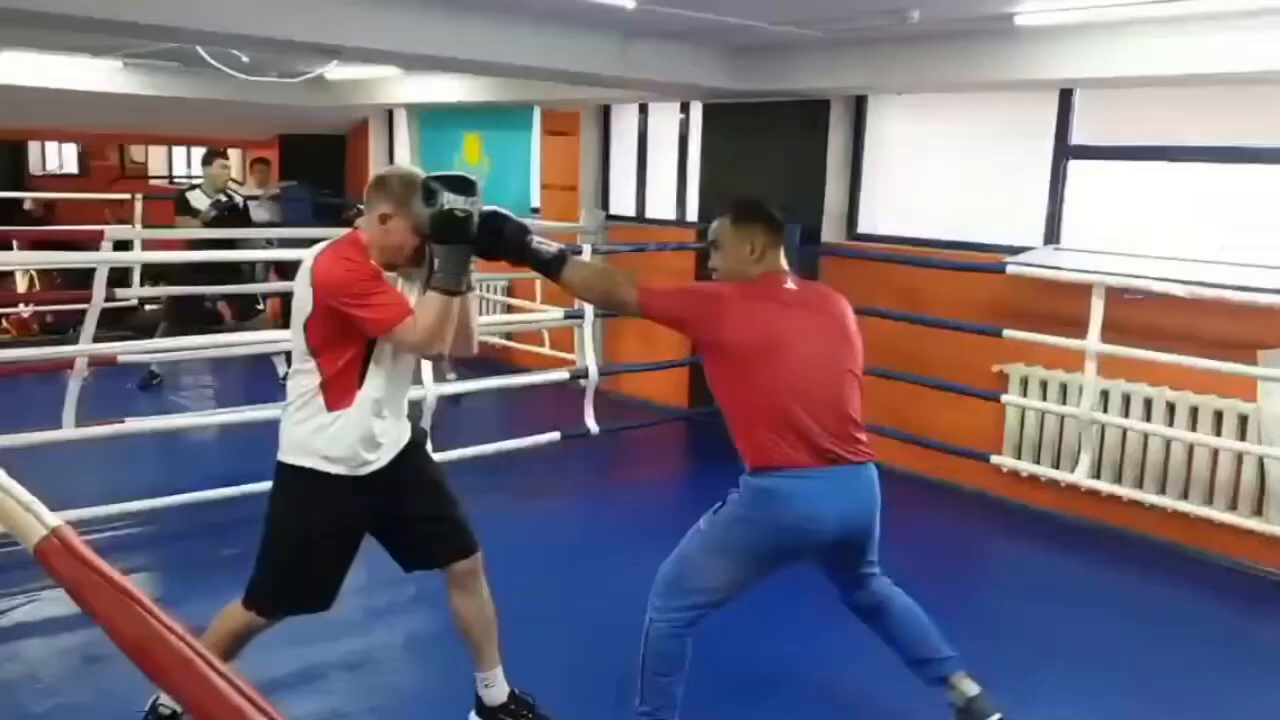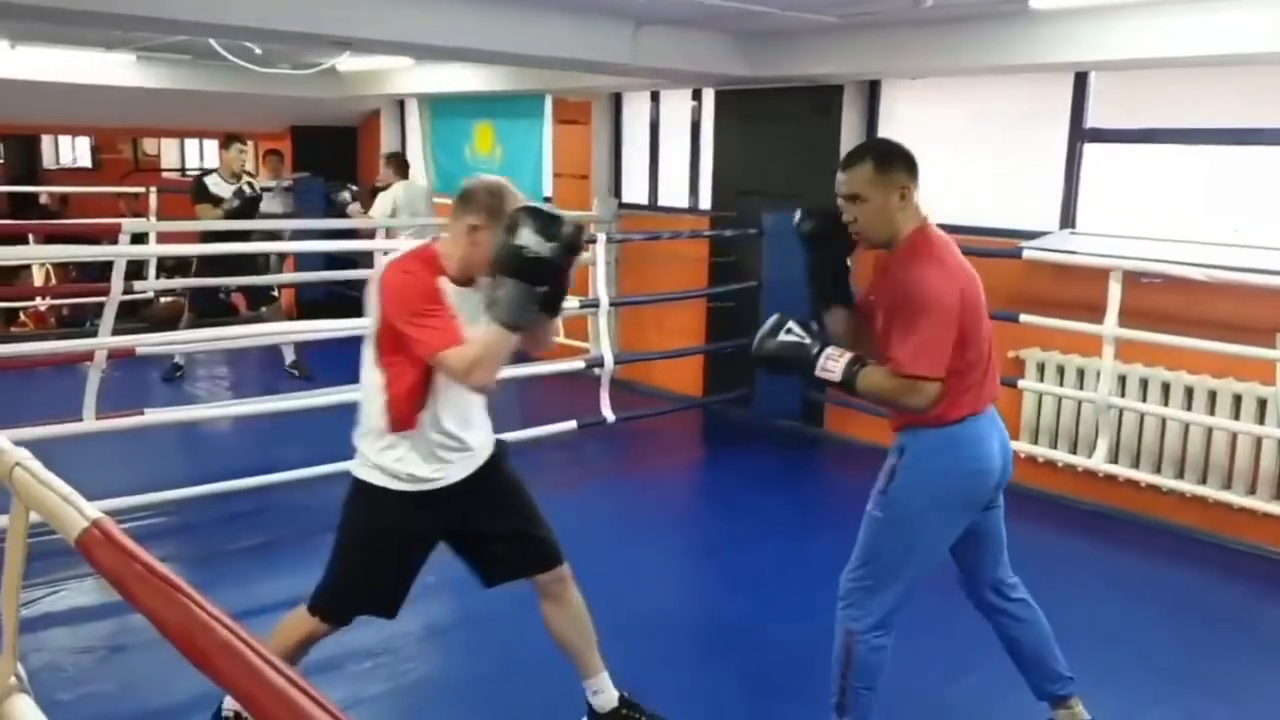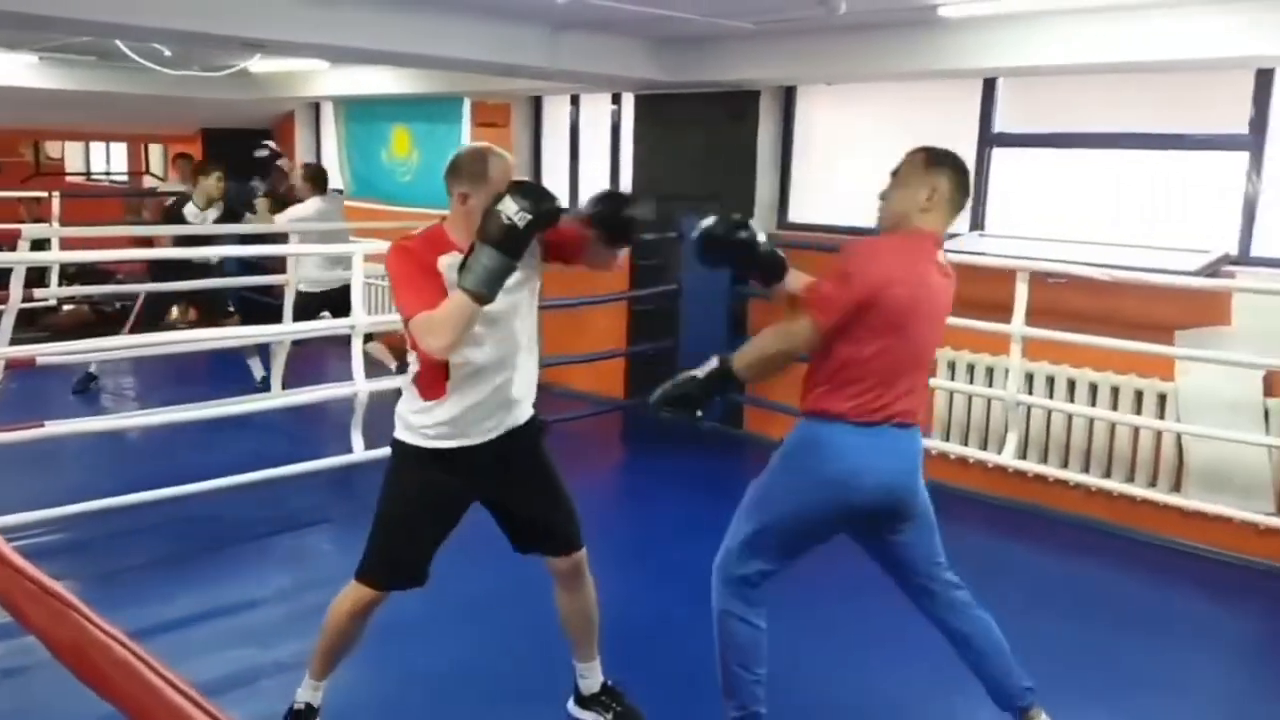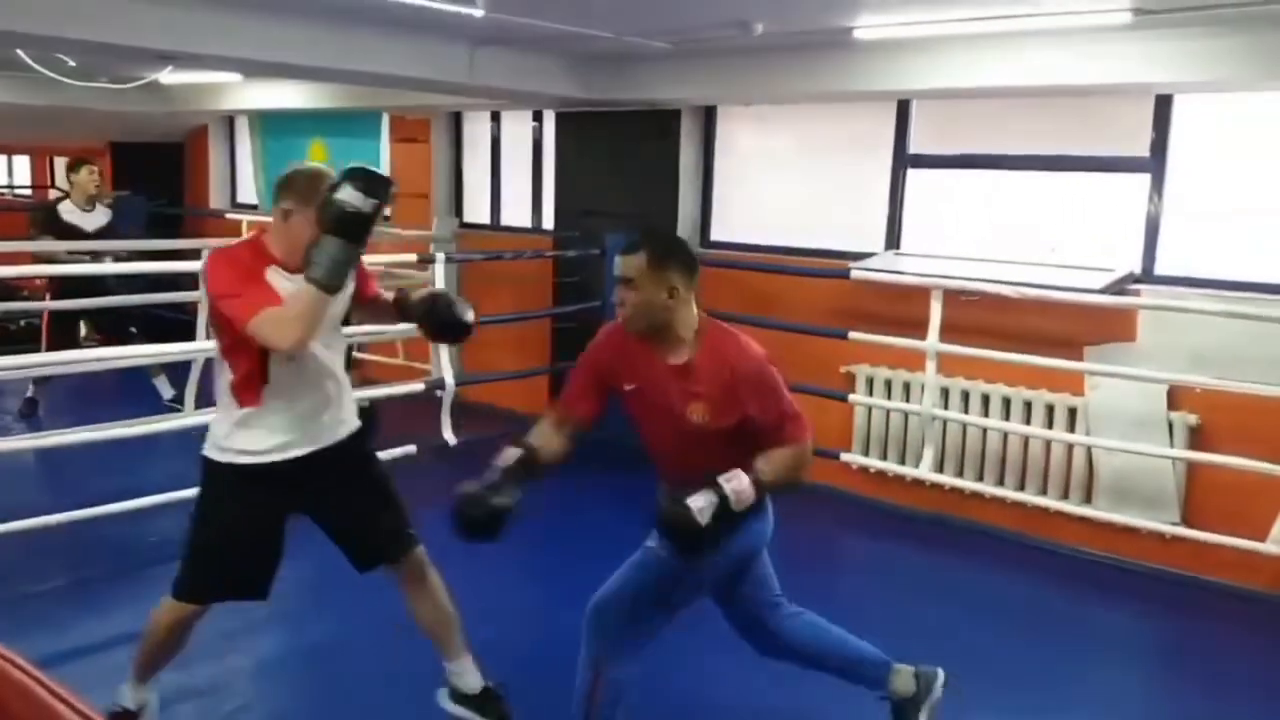
dt=0.7s
person 1, frame 1
left shoulder: (410, 258)
right shoulder: (336, 266)
left elbow: (463, 346)
right elbow: (426, 342)
left wrist: (454, 252)
right wrist: (447, 253)
left hip: (391, 448)
right hip: (321, 464)
left knee: (465, 565)
right knee: (262, 609)
person 1, frame 2
left shoulder: (486, 274)
right shoulder: (405, 280)
left elbow: (537, 339)
right elbow: (475, 373)
left wrist: (549, 285)
right wrist: (520, 288)
left hip: (472, 462)
right hip: (397, 479)
left knee: (553, 576)
right knee: (324, 617)
person 1, frame 3
left shoulder: (528, 235)
right shoulder: (412, 254)
left elbow: (605, 256)
right elbow: (437, 342)
left wrist: (613, 224)
right wrist: (491, 256)
left hip: (510, 431)
right hip: (432, 444)
left knee: (571, 561)
right knee: (372, 587)
person 1, frame 4
left shoulder: (338, 260)
right shoulder: (230, 266)
left elbow: (377, 305)
right elbow: (287, 338)
left wrist: (424, 306)
right wrist: (336, 245)
left hip: (334, 444)
right hip: (249, 461)
left knee: (412, 562)
right knee: (190, 601)
person 2, frame 1
left shoulder: (722, 306)
right shoulder: (837, 309)
left elbow: (612, 288)
left wrist: (529, 246)
left hip: (781, 497)
right hip: (857, 488)
left knee: (671, 603)
right knee: (865, 589)
person 2, frame 2
left shoulder: (926, 273)
right shoulder: (909, 257)
left elbow: (916, 389)
right elbow: (860, 333)
left wrist: (819, 359)
right wrist: (829, 271)
left hip: (942, 452)
right hip: (981, 444)
left knee: (865, 601)
right knee: (996, 588)
person 2, frame 3
left shoulder: (871, 255)
right shoulder: (939, 274)
left elbow: (794, 337)
left wrist: (709, 375)
right wrist: (761, 258)
left hip: (828, 451)
right hip: (900, 459)
left knee: (736, 580)
right knee: (945, 598)
person 2, frame 4
left shoulder: (739, 361)
right shoulder: (617, 343)
left elbow: (796, 448)
right elbow: (560, 428)
left wrist: (723, 498)
right wrist: (505, 474)
left hip: (729, 522)
right hip: (695, 516)
left knee: (611, 621)
right knee: (769, 620)
person 3, frame 1
left shoulder: (237, 201)
right shoulder: (187, 197)
right elbow: (183, 231)
right wrist: (211, 213)
left hip: (229, 267)
right hip: (196, 267)
left knee: (256, 316)
right knee: (171, 319)
right ankle: (155, 369)
person 3, frame 2
left shoulder: (252, 185)
right shoulder: (204, 182)
right elbow: (205, 218)
right wrist: (233, 202)
left hip: (244, 256)
right hip: (212, 257)
left knee: (272, 305)
right knee: (194, 311)
left ankle: (291, 360)
right ankle: (178, 361)
person 3, frame 3
left shoulder: (220, 208)
right shoulder: (178, 208)
left elbow: (258, 222)
right wrist: (202, 257)
left hip: (199, 275)
right hip: (165, 276)
left knee: (230, 321)
right knee: (134, 330)
left ankle: (260, 374)
right ankle: (92, 373)
person 3, frame 4
left shoulder: (105, 214)
right shoulder: (53, 211)
right elbow: (44, 252)
left wrist: (115, 260)
right wrist: (85, 259)
left hip: (96, 287)
right hip: (64, 289)
left knee: (132, 340)
right knee: (52, 351)
left ankle: (169, 394)
right ankle: (32, 395)
